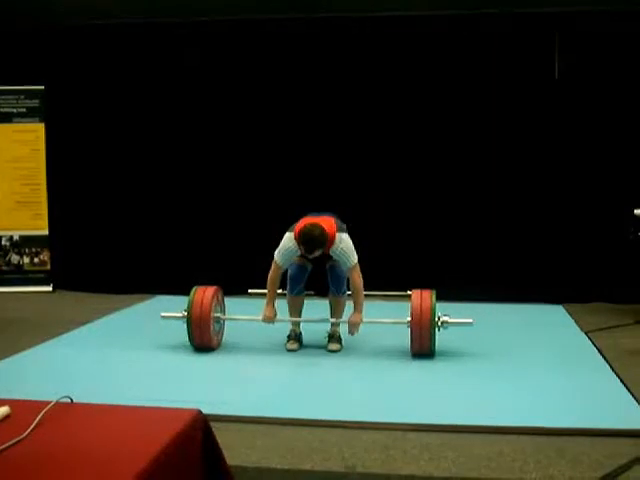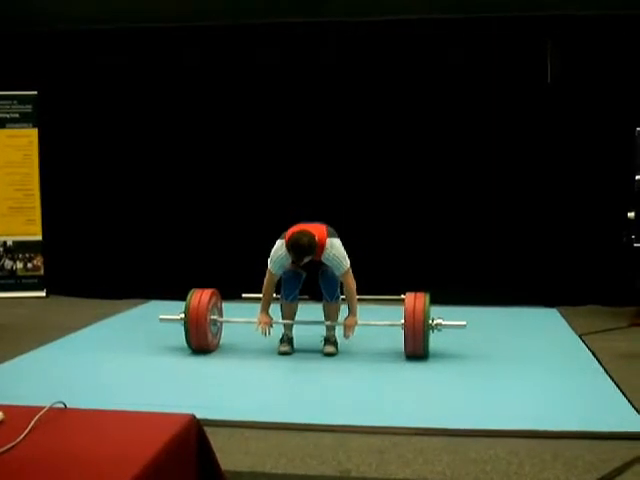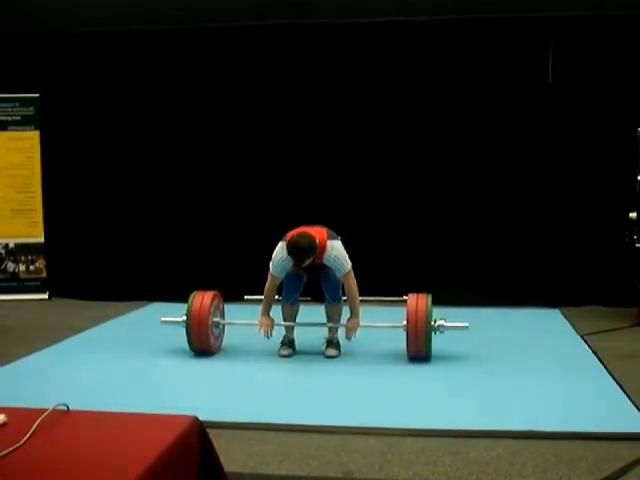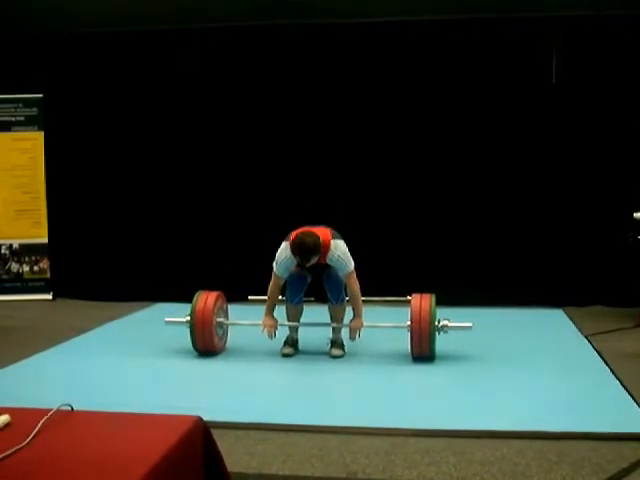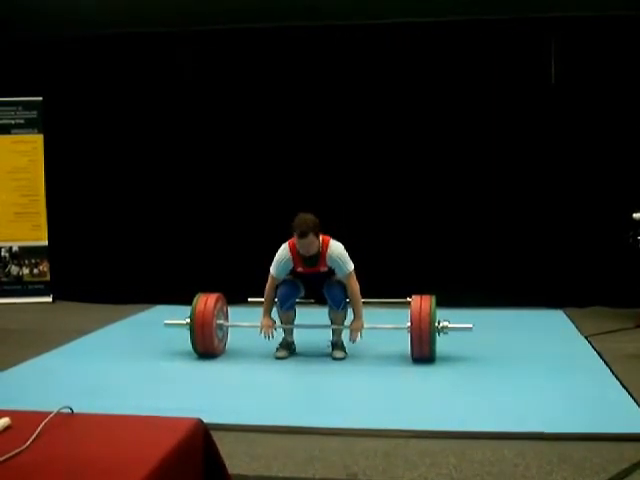
dt=1s
person 1, frame 1
left shoulder: (342, 242)
right shoulder: (290, 241)
left elbow: (355, 276)
right elbow: (275, 272)
left wrist: (358, 312)
right wrist: (269, 306)
left hip: (333, 248)
left knee: (338, 281)
right knee: (295, 279)
left ankle: (335, 331)
right ankle: (295, 331)
person 1, frame 2
left shoulder: (333, 247)
right shoulder: (280, 249)
left elbow: (348, 280)
right elbow: (270, 280)
left wrist: (352, 314)
right wrist: (264, 312)
left hip: (325, 260)
left knee: (331, 287)
right knee: (289, 286)
left ankle: (330, 336)
right ankle: (287, 335)
person 1, frame 3
left shoulder: (334, 249)
right shoulder: (281, 252)
left elbow: (349, 281)
right elbow: (272, 283)
left wrist: (355, 316)
right wrist: (265, 315)
left hip: (327, 264)
left knee: (333, 290)
right knee: (289, 289)
left ankle: (333, 339)
right ankle: (288, 337)
person 1, frame 4
left shoulder: (336, 248)
right shoulder: (285, 251)
left elbow: (351, 281)
right elbow: (276, 283)
left wrist: (358, 317)
right wrist: (268, 315)
left hip: (330, 265)
left knee: (336, 291)
right knee: (293, 292)
left ankle: (337, 338)
right ankle: (292, 337)
person 1, frame 5
left shoulder: (335, 250)
right shoulder: (285, 253)
left elbow: (351, 282)
right elbow: (272, 283)
left wrist: (358, 319)
right wrist: (266, 316)
left hip: (328, 280)
right hip: (299, 280)
left knee: (338, 296)
right knee: (283, 295)
left ankle: (337, 340)
right ankle: (288, 340)
